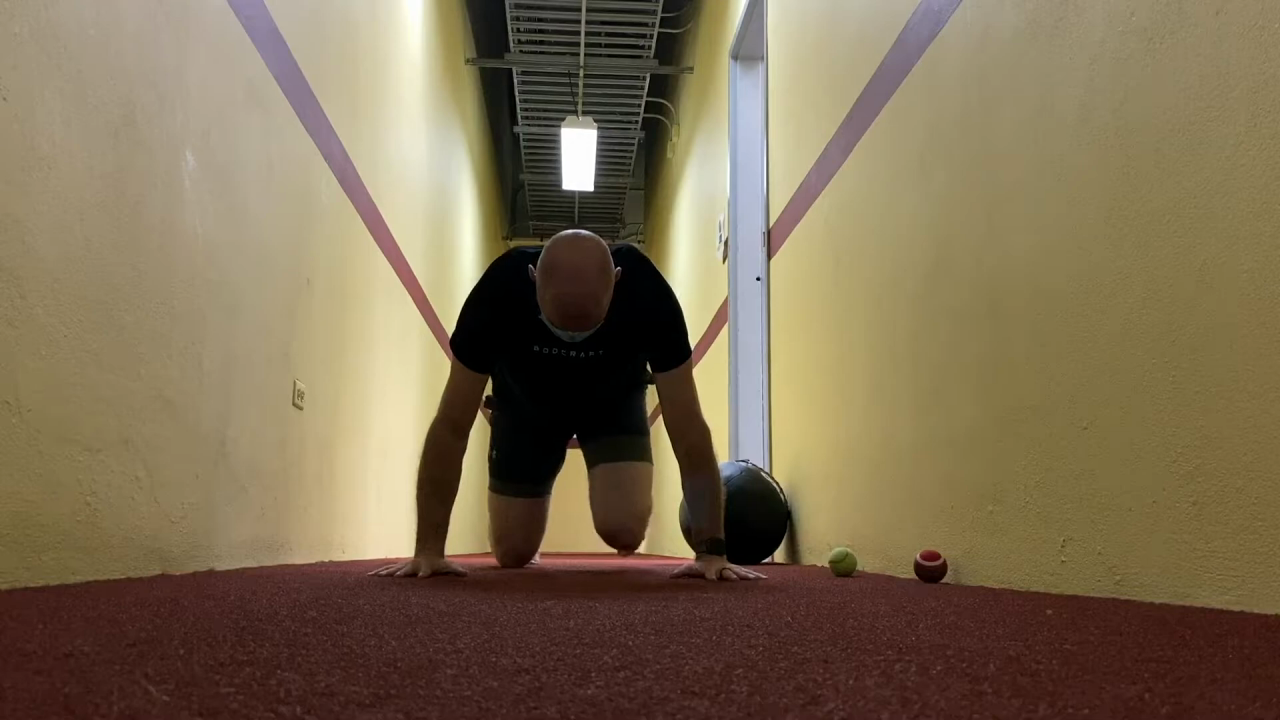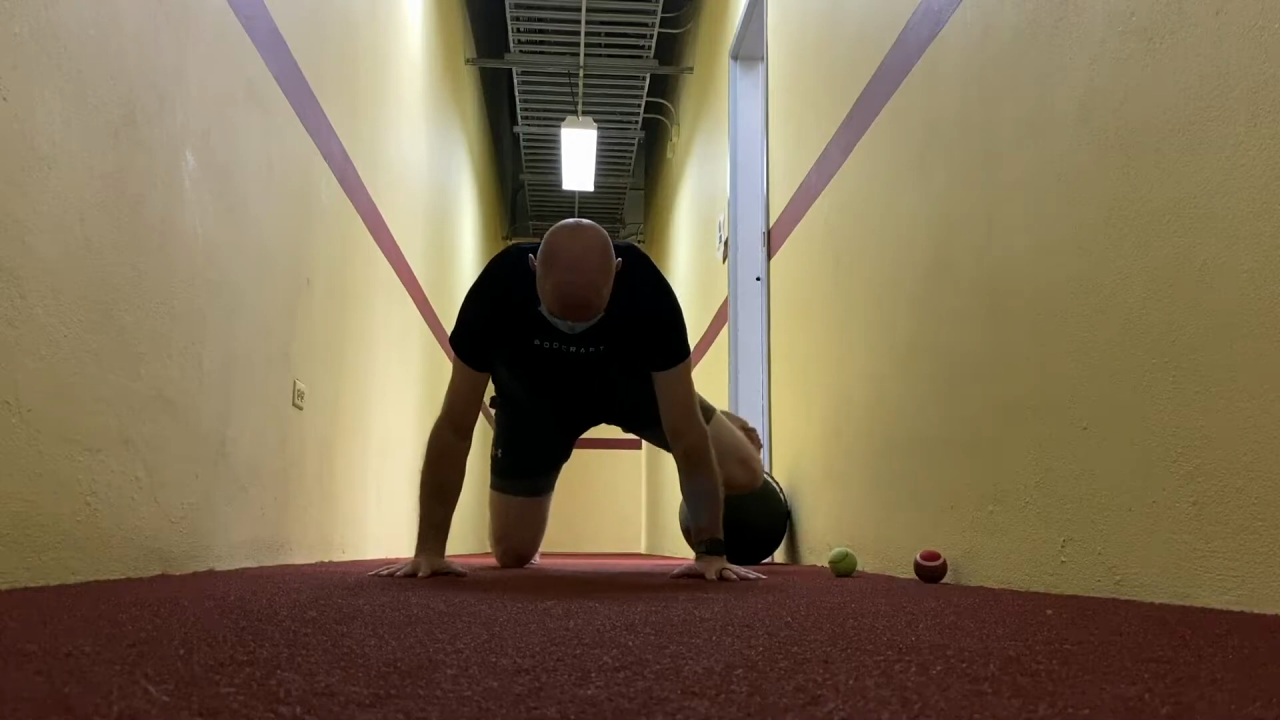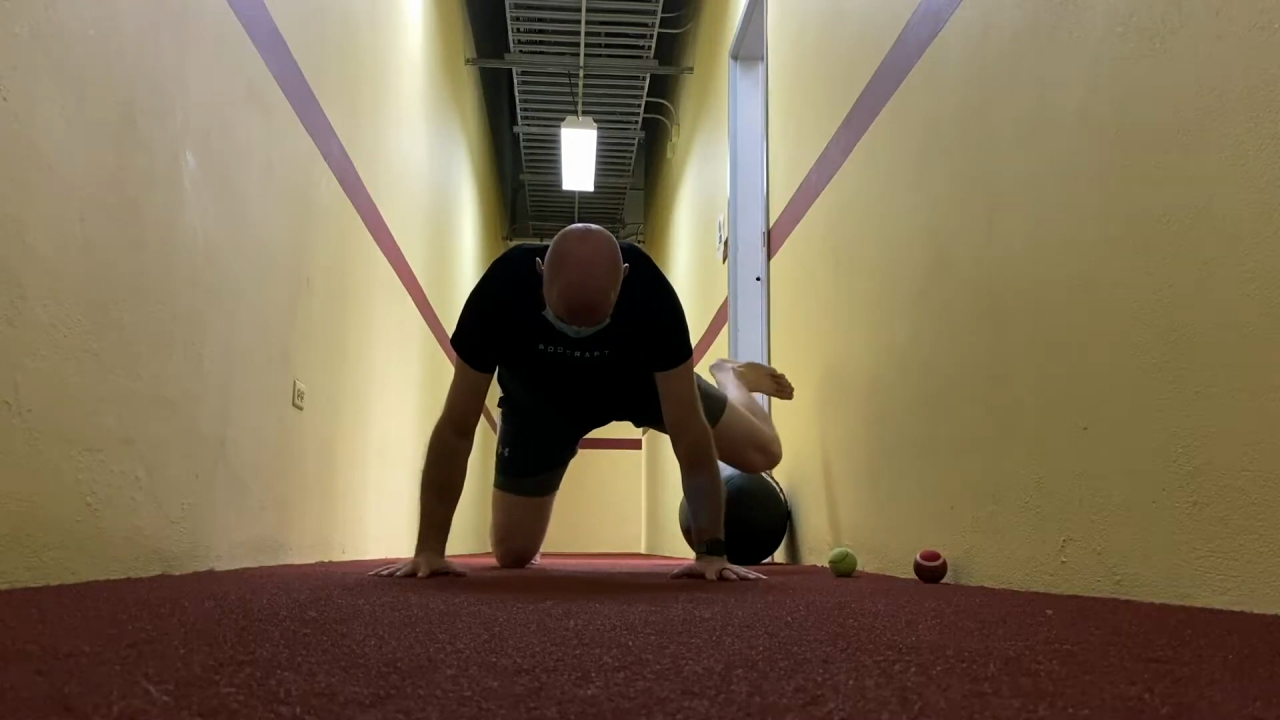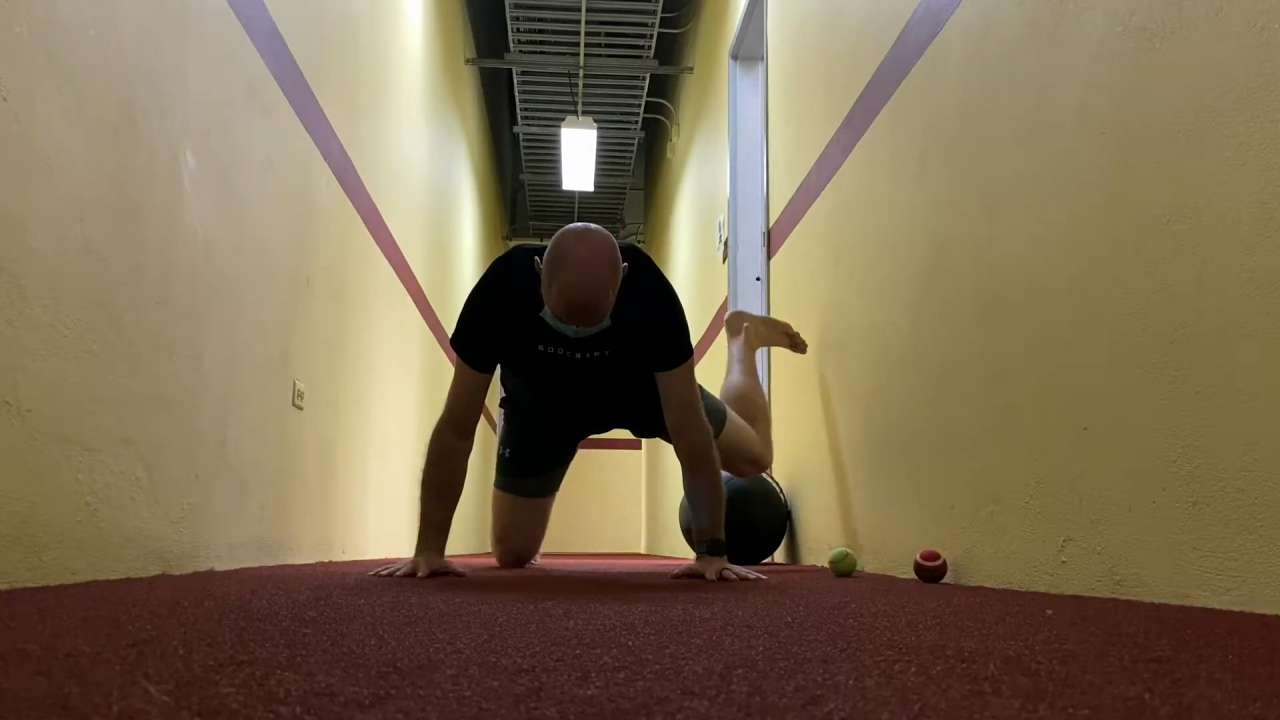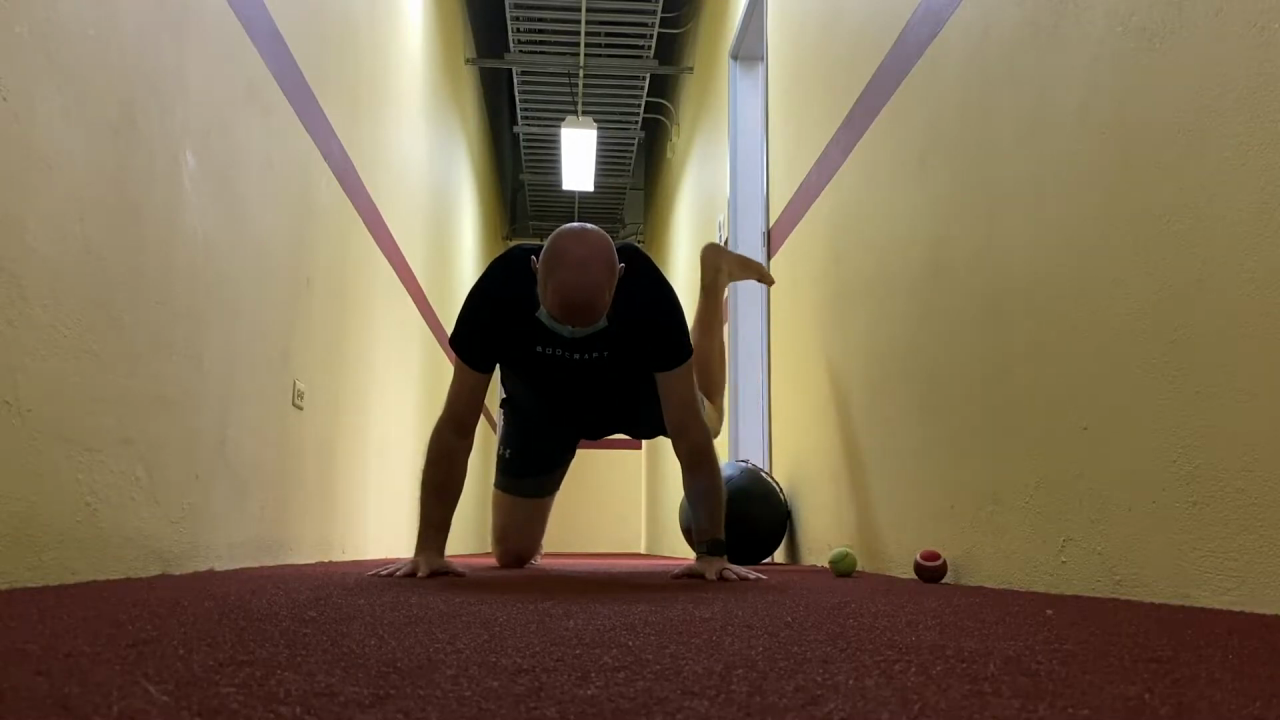
dt=0.4s
person 1, frame 1
left shoulder: (646, 290)
right shoulder: (500, 288)
left elbow: (686, 427)
right elbow: (452, 426)
left wrist: (710, 550)
right wrist: (428, 549)
left hip: (614, 394)
right hip: (527, 400)
left knee: (622, 532)
right knee: (512, 553)
person 1, frame 2
left shoulder: (646, 288)
right shoulder: (499, 285)
left elbow: (686, 429)
right elbow: (455, 427)
left wrist: (710, 550)
right wrist: (429, 550)
left hip: (630, 383)
right hip: (533, 398)
left knee: (746, 474)
right knee: (512, 552)
left ankle: (722, 424)
person 1, frame 3
left shoulder: (649, 290)
right shoulder: (503, 286)
left elbow: (689, 430)
right elbow: (457, 427)
left wrist: (710, 550)
right wrist: (429, 548)
left hip: (635, 380)
right hip: (539, 400)
left knee: (763, 452)
right knee: (513, 553)
left ankle: (728, 378)
person 1, frame 4
left shoulder: (650, 291)
right shoulder: (502, 288)
left elbow: (690, 430)
right elbow: (456, 428)
left wrist: (711, 550)
right wrist: (430, 549)
left hip: (634, 386)
right hip: (540, 402)
left knee: (753, 455)
right knee: (512, 554)
left ankle: (741, 336)
person 1, frame 5
left shoulder: (647, 291)
right shoulder: (500, 288)
left elbow: (689, 429)
right elbow: (456, 428)
left wrist: (711, 550)
right wrist: (429, 549)
left hip: (632, 391)
right hip: (538, 406)
left knee: (707, 421)
right knee: (513, 554)
left ankle: (715, 270)
